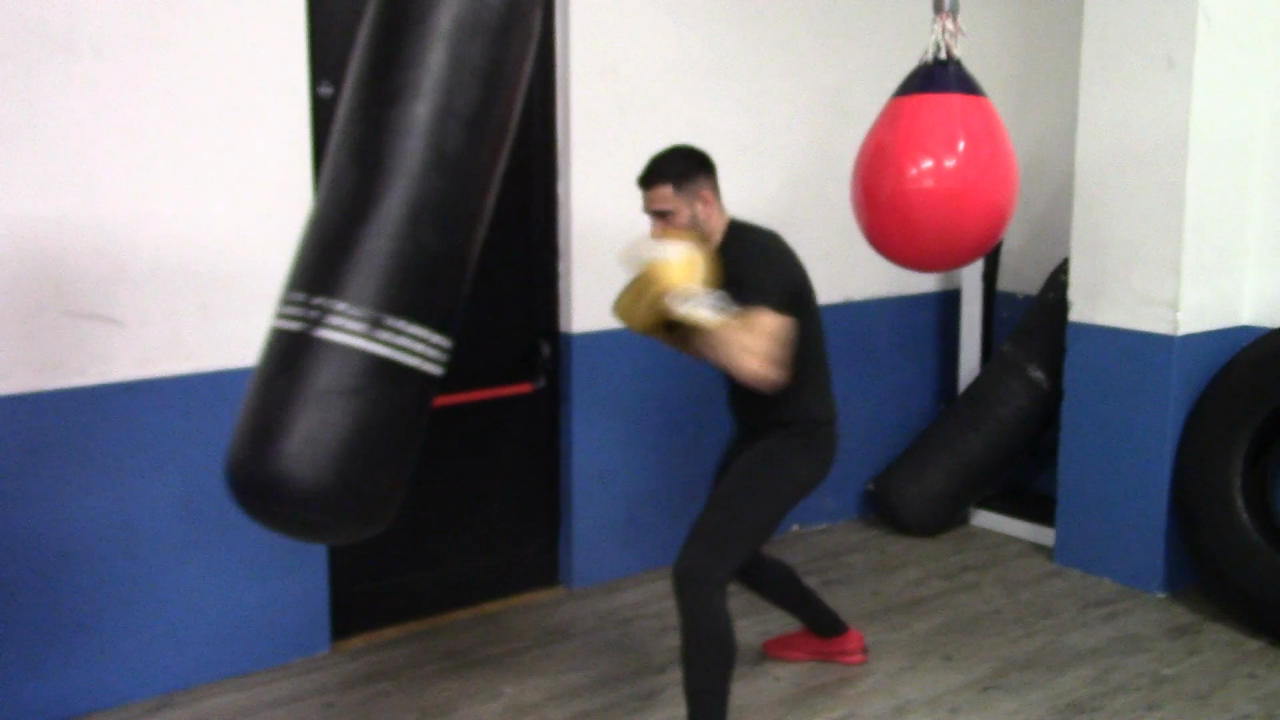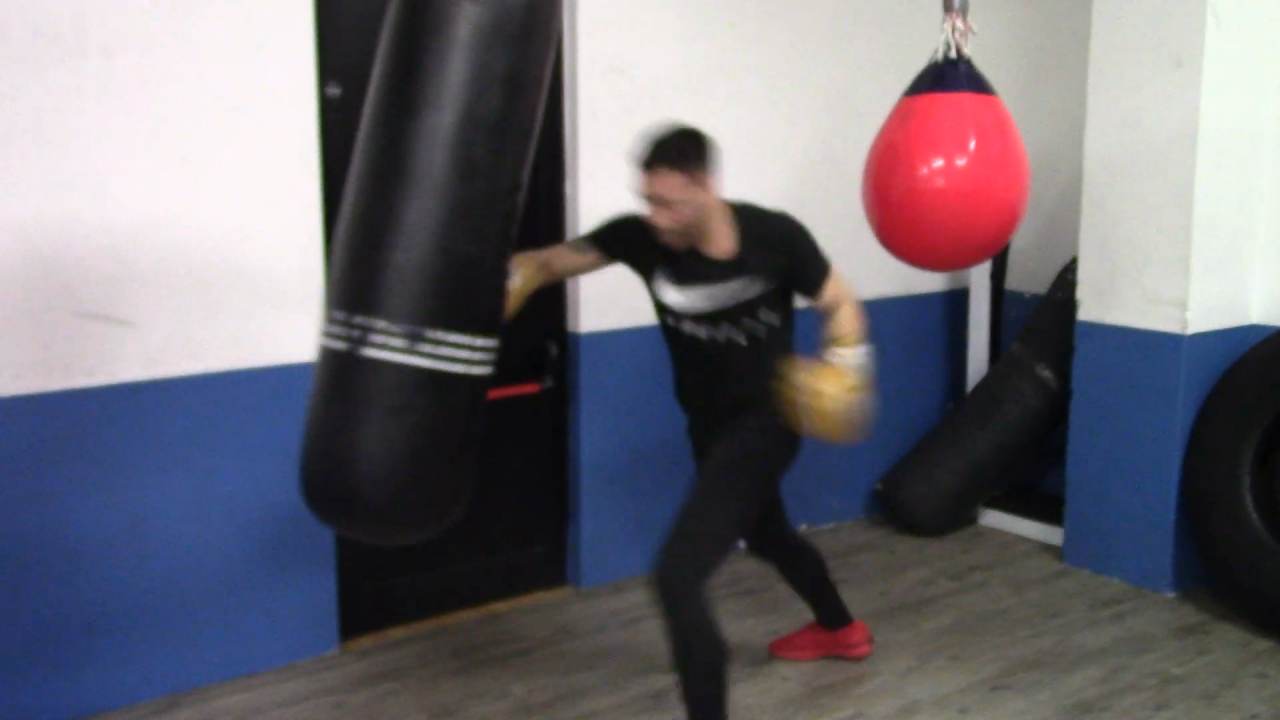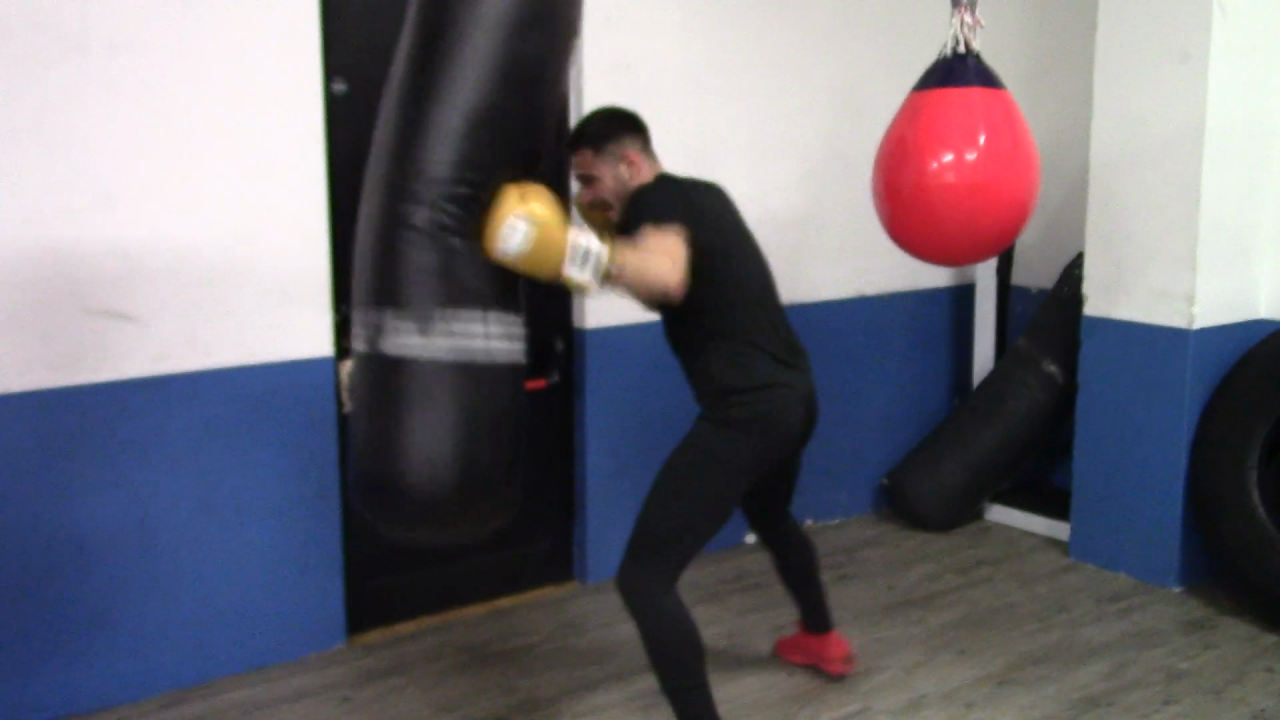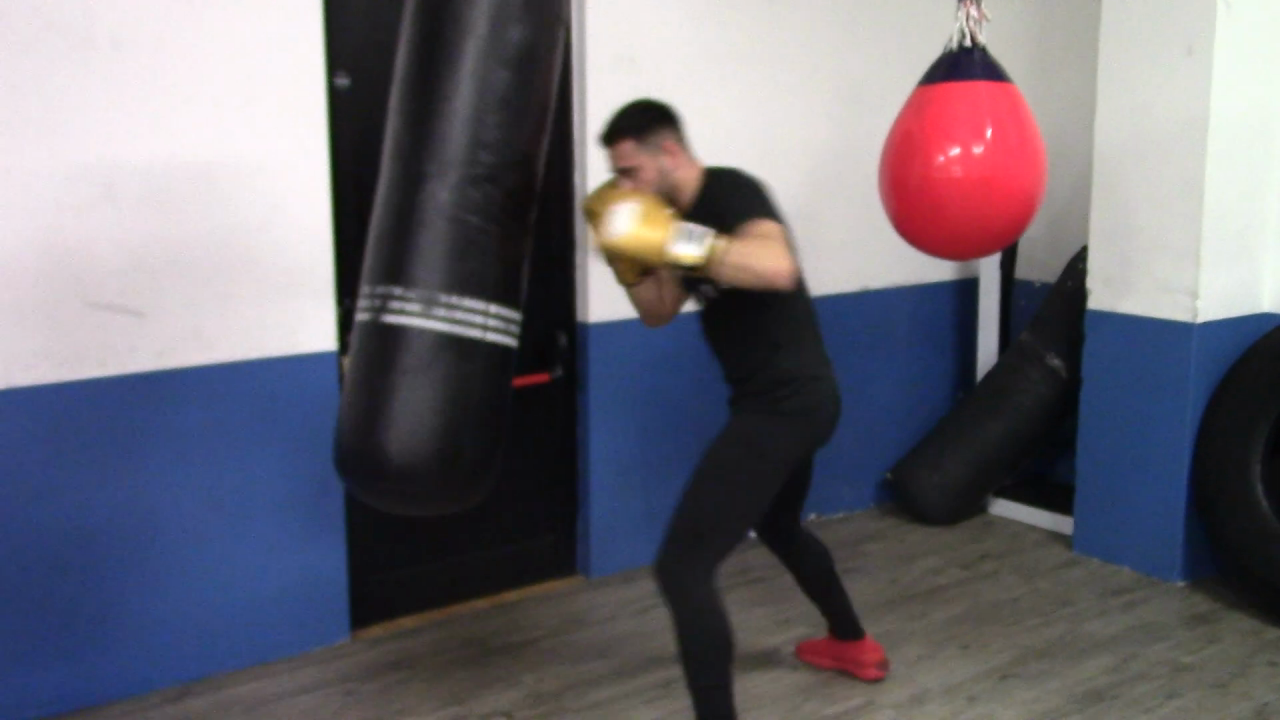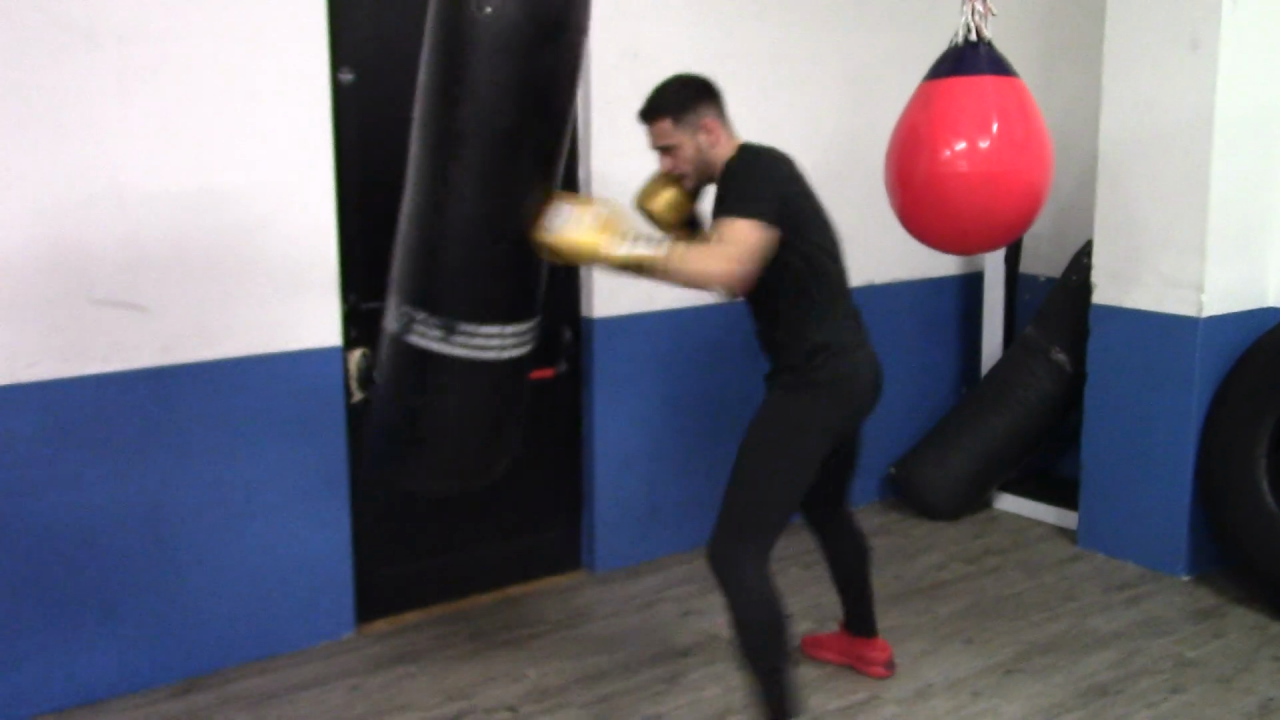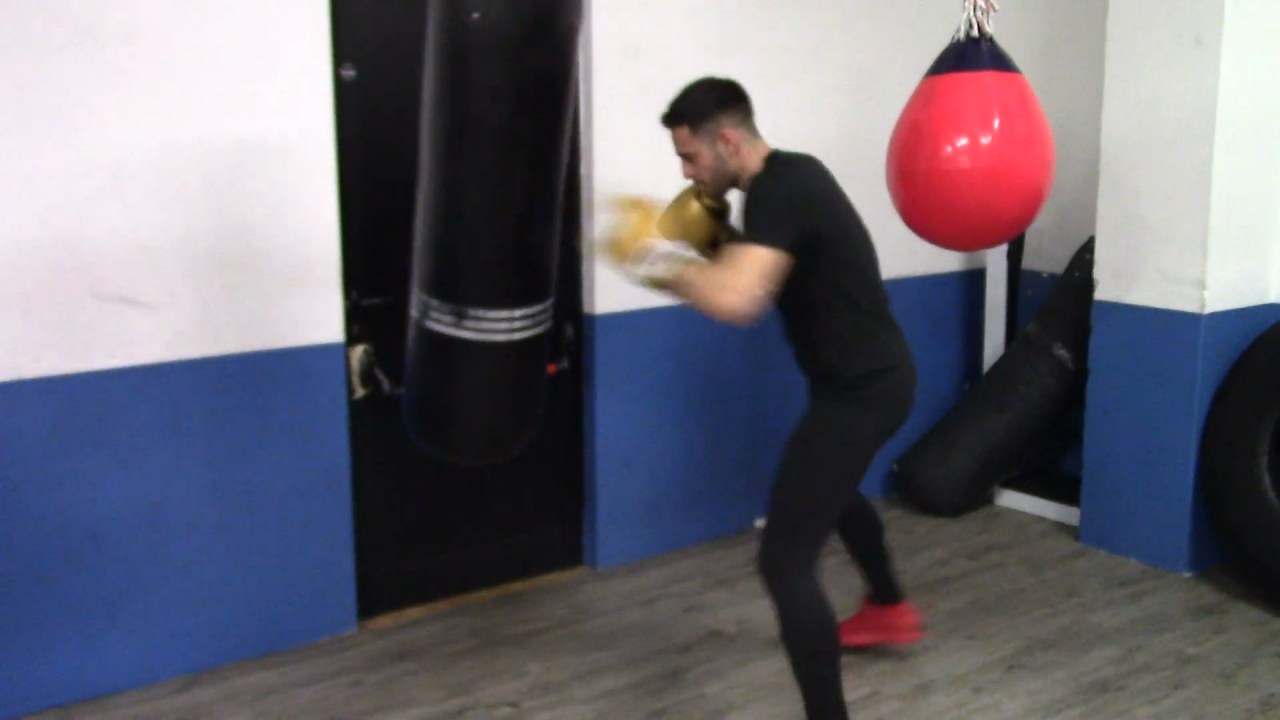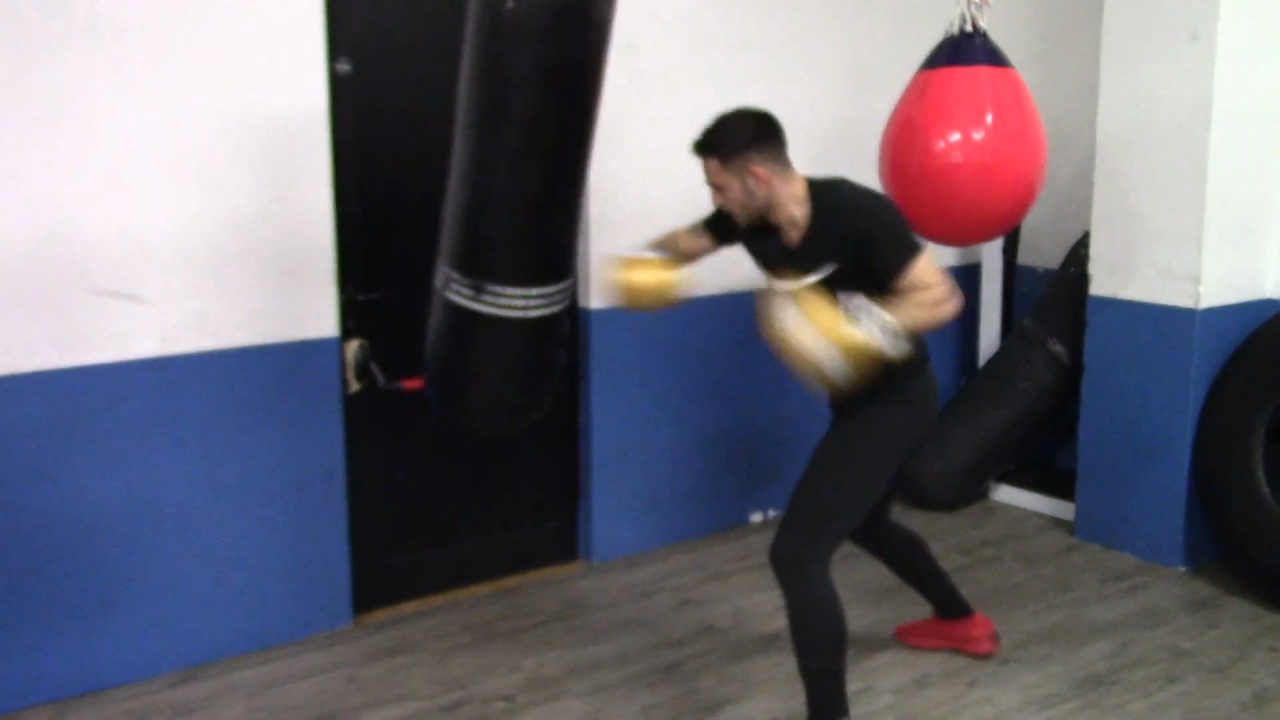
dt=0.2s
person 1, frame 1
left shoulder: (759, 258)
right shoulder: (722, 257)
left elbow: (758, 367)
right elbow: (719, 351)
right wrist: (663, 325)
left hip: (796, 438)
right hip: (759, 433)
left knee: (697, 572)
right knee: (733, 556)
right ankle: (834, 635)
person 1, frame 2
left shoulder: (778, 237)
right shoulder: (643, 236)
left elbow: (840, 303)
right elbow: (552, 261)
left wrist: (846, 371)
right wrist: (515, 280)
left hip: (761, 427)
right hip: (710, 425)
left knee: (676, 575)
right knee: (769, 536)
right ankle: (841, 628)
person 1, frame 3
left shoulder: (659, 201)
right shoulder: (698, 198)
left elbow: (664, 279)
right elbow: (665, 283)
left wrist: (576, 251)
right wrist: (607, 239)
left hip: (745, 415)
right hip: (790, 399)
left knee: (644, 578)
right knee: (771, 518)
right ankle: (820, 639)
person 1, frame 4
left shoulder: (730, 192)
right shoulder: (689, 210)
left elbow: (776, 269)
right elbow: (657, 310)
left wrist: (672, 241)
right wrist: (625, 248)
left hip: (781, 402)
right hip: (808, 394)
left knee: (681, 568)
right knee: (778, 525)
right ankle: (854, 644)
person 1, frame 5
left shoulder: (755, 176)
right shoulder: (759, 172)
left elbow: (723, 269)
right elbow: (721, 265)
left wrist: (616, 246)
left hip: (819, 381)
right hip: (850, 370)
left knee: (736, 552)
right knee: (826, 507)
right ankle: (863, 639)
person 1, frame 6
left shoulder: (783, 191)
right shoulder: (792, 179)
left elbow: (735, 301)
right elbow: (788, 273)
left wrist: (661, 259)
left hip: (860, 390)
right hip: (882, 375)
left knee: (784, 560)
right knee: (834, 493)
right ankle: (890, 608)
person 1, frame 7
left shoulder: (858, 214)
right shoulder: (757, 215)
left elbow: (942, 299)
right elbow: (686, 244)
left hip: (893, 399)
right hip: (862, 398)
left knee: (797, 554)
right knee: (859, 517)
right ankle: (962, 622)
